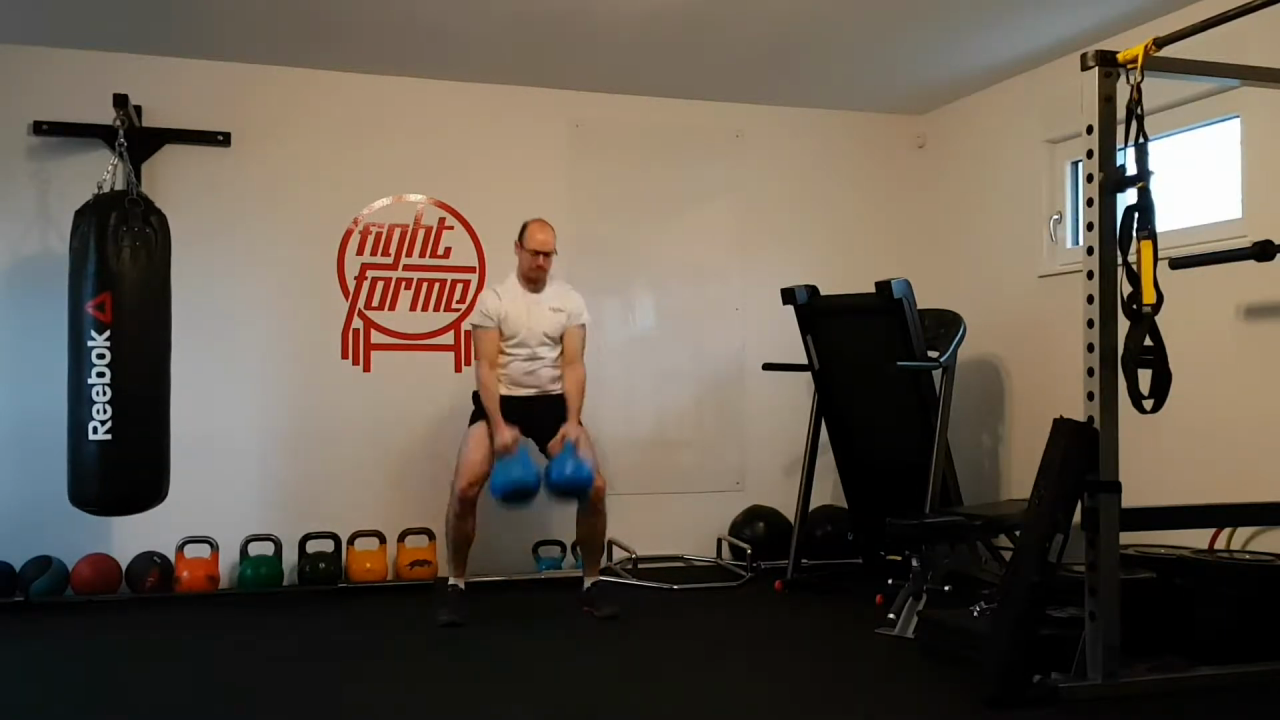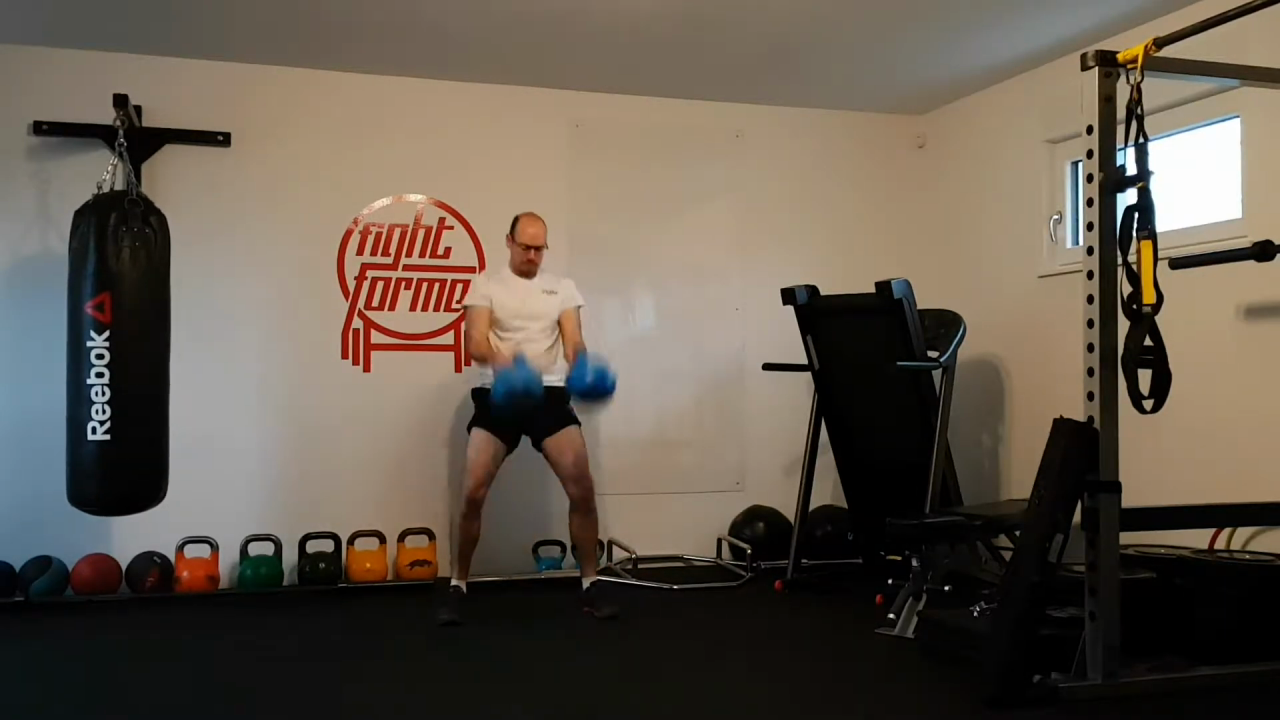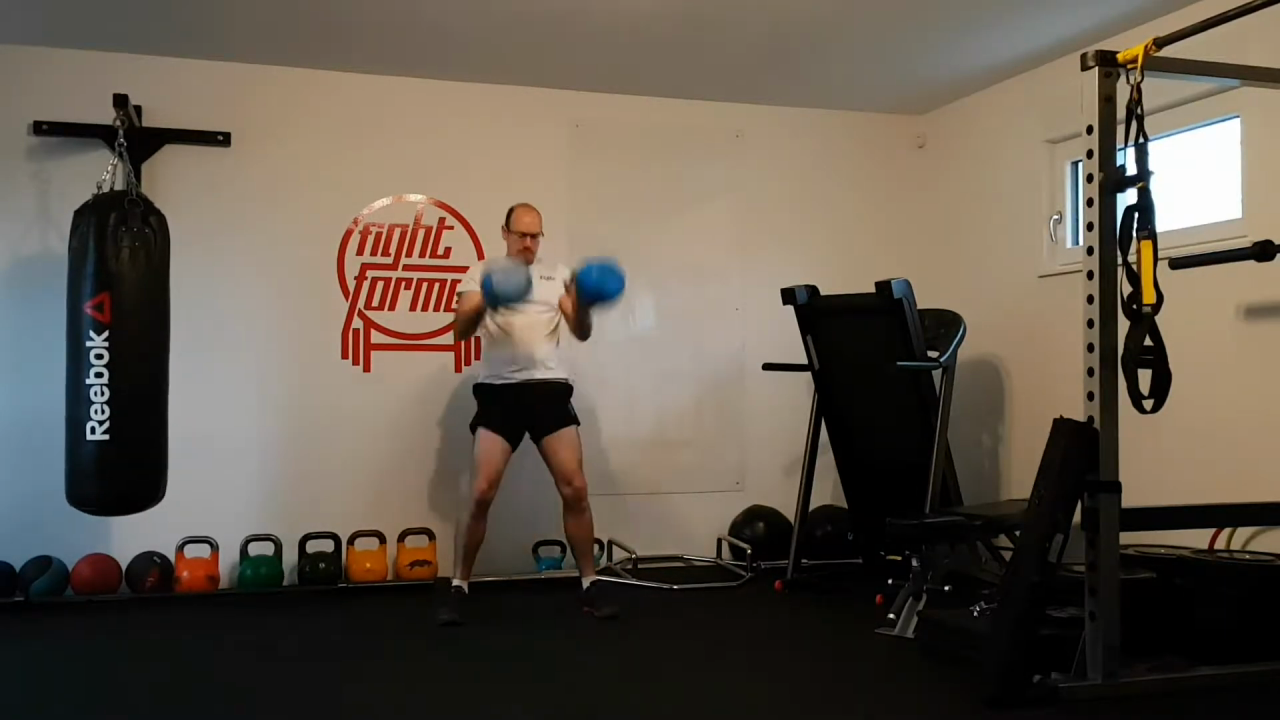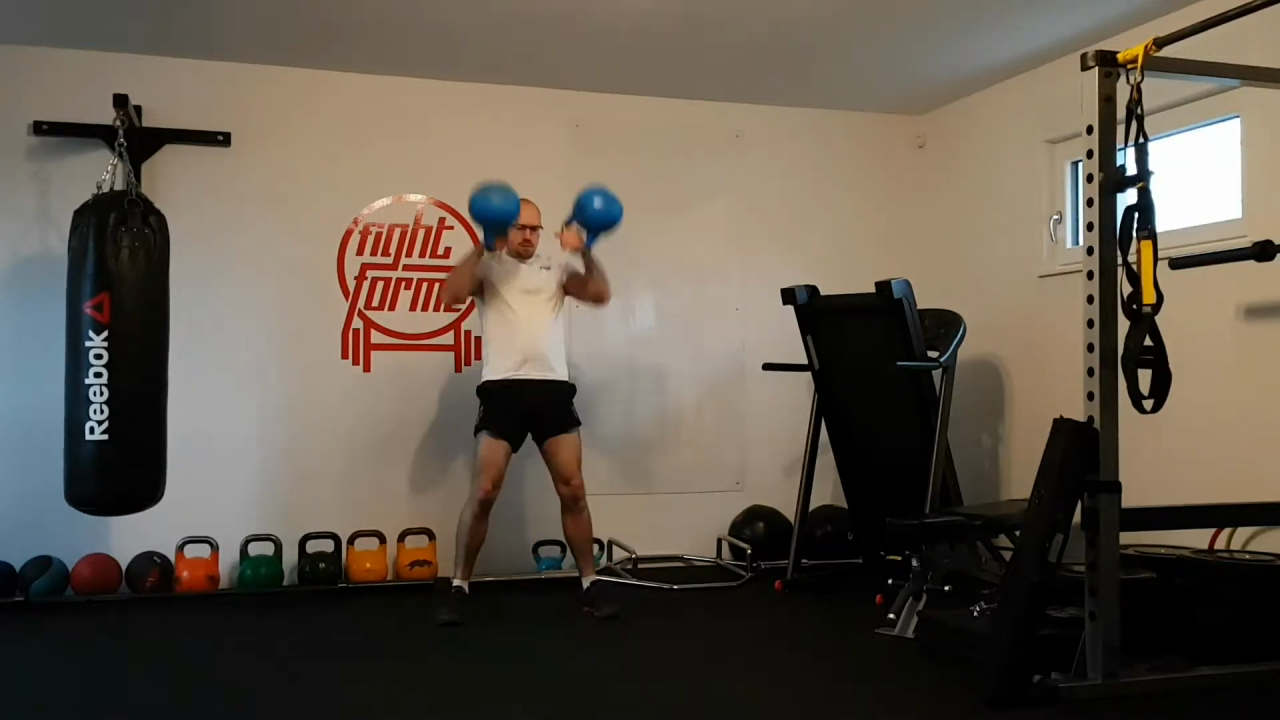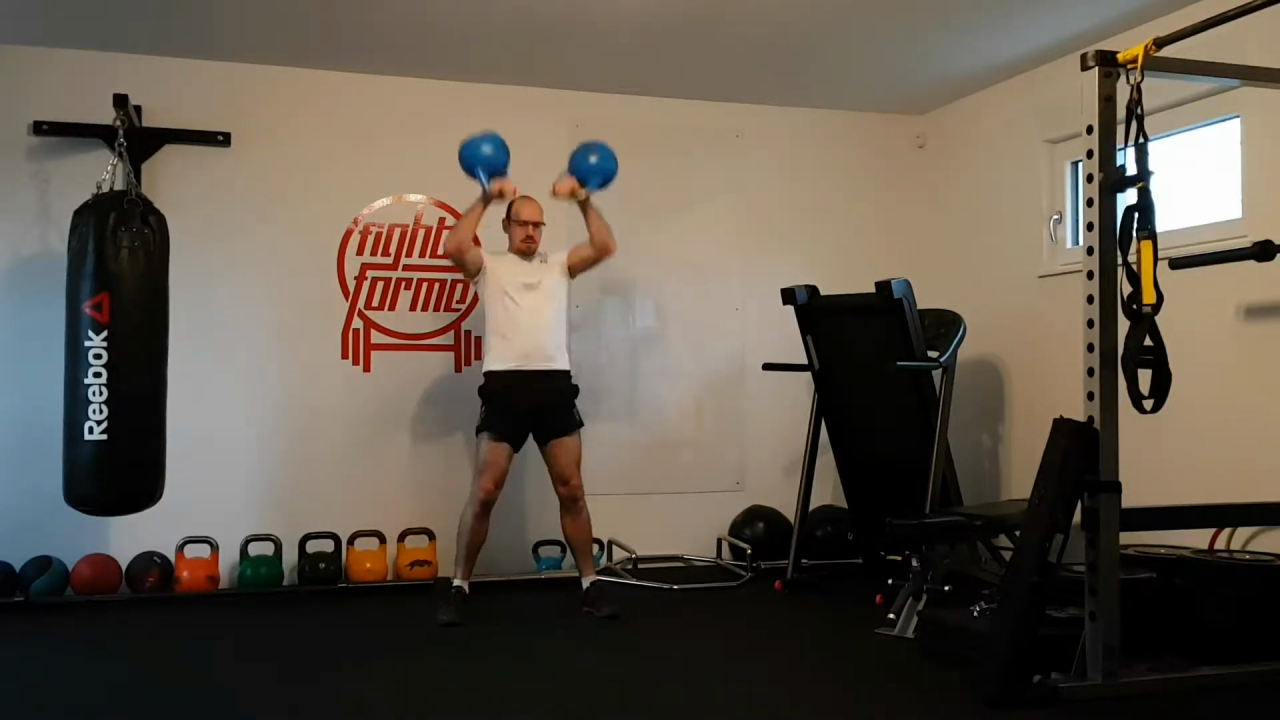
dt=0.1s
person 1, frame 1
left shoulder: (571, 301)
right shoulder: (493, 298)
left elbow: (574, 366)
right elbow: (486, 368)
left wrist: (573, 422)
right wrist: (499, 427)
left hip: (552, 402)
right hip: (500, 400)
left knee: (595, 488)
right knee: (465, 488)
left ankle: (592, 585)
right ankle: (456, 586)
person 1, frame 2
left shoulder: (562, 288)
right shoulder: (487, 285)
left elbow: (573, 345)
right elbow: (474, 342)
left wrist: (581, 365)
right wrist: (495, 357)
left hip: (551, 395)
right hip: (498, 396)
left knee: (582, 491)
right knee: (473, 492)
left ankle: (590, 585)
right ankle: (457, 587)
person 1, frame 3
left shoulder: (558, 276)
right shoulder: (483, 274)
left elbow: (581, 332)
right elbow: (461, 328)
left wrist: (582, 303)
right wrist: (483, 300)
left hip: (551, 391)
right hip: (499, 393)
left knee: (575, 490)
right knee: (481, 494)
left ankle: (590, 584)
right ankle: (459, 587)
person 1, frame 4
left shoulder: (556, 268)
right shoulder: (487, 269)
left elbow: (600, 296)
right elbow: (454, 291)
left wrist: (584, 252)
right wrist: (484, 246)
left hip: (553, 389)
right hip: (503, 389)
left knee: (573, 492)
right knee: (484, 493)
left ankle: (590, 584)
right ankle: (459, 587)
person 1, frame 5
left shoulder: (558, 262)
right shoulder: (489, 263)
left elbow: (606, 247)
right elbow: (452, 247)
left wrist: (583, 199)
right wrist: (485, 199)
left hip: (555, 386)
right hip: (505, 386)
left knee: (571, 491)
right knee: (485, 492)
left ankle: (590, 584)
right ankle: (459, 587)
